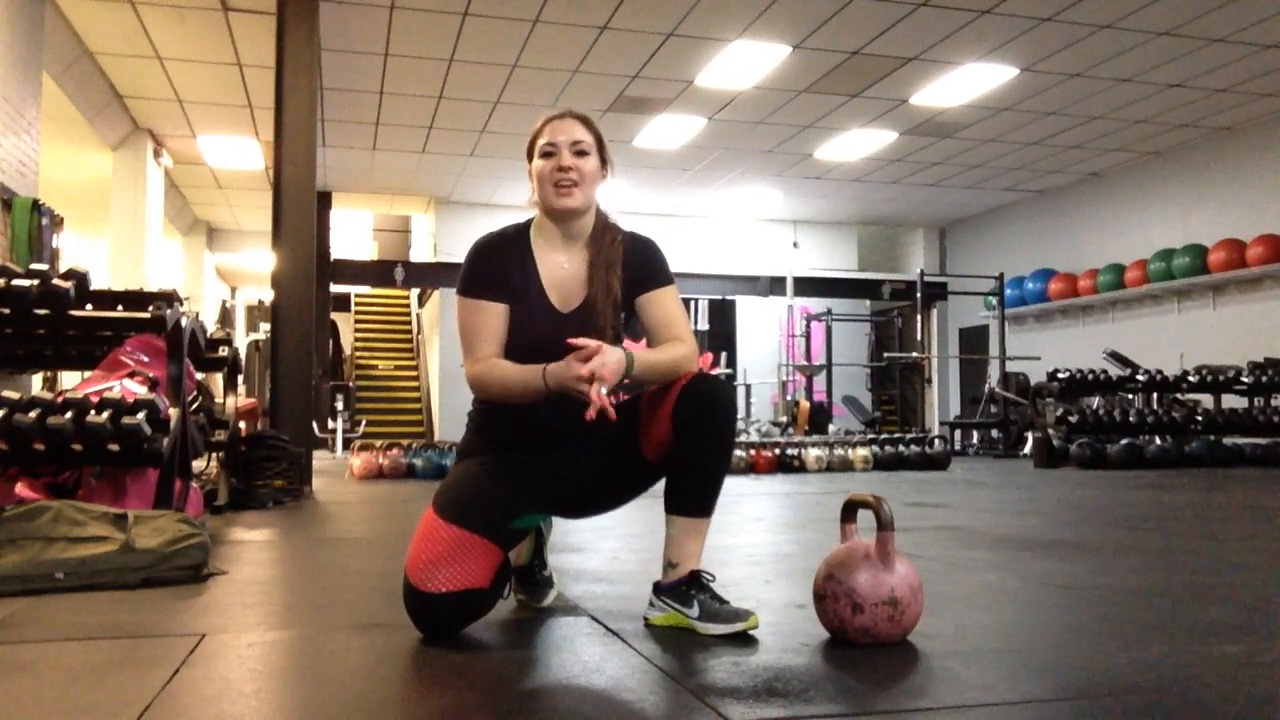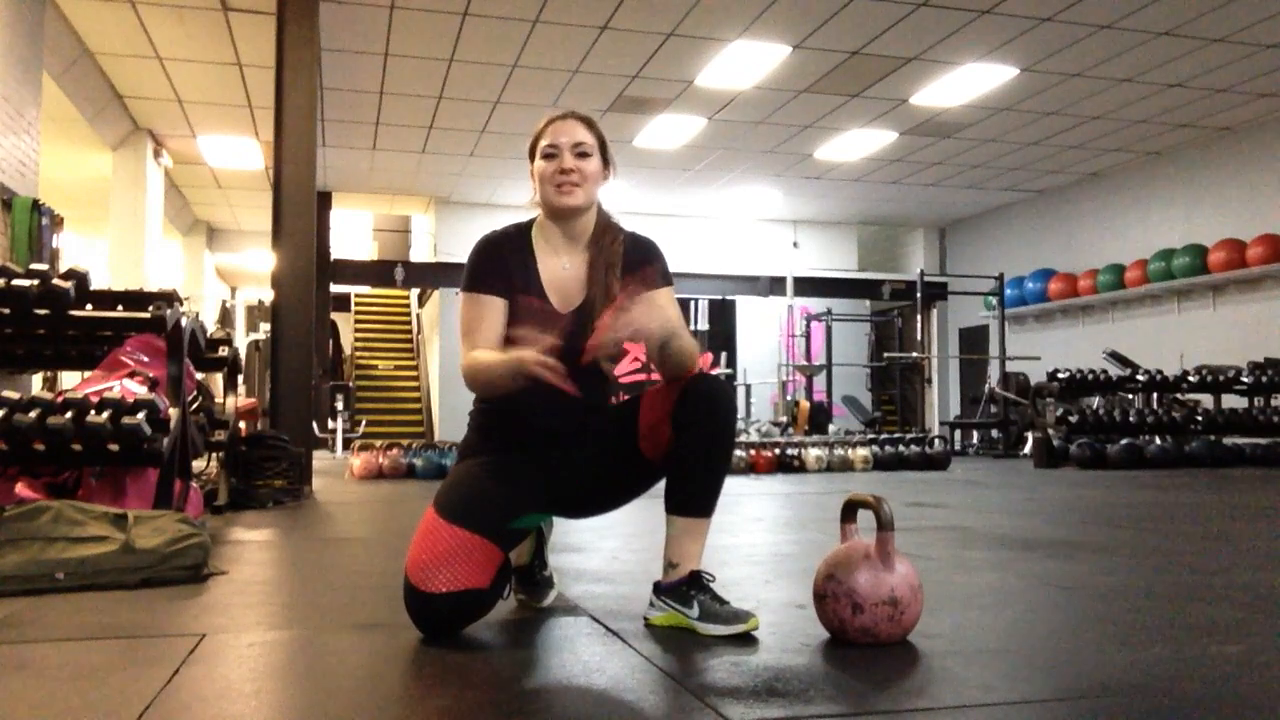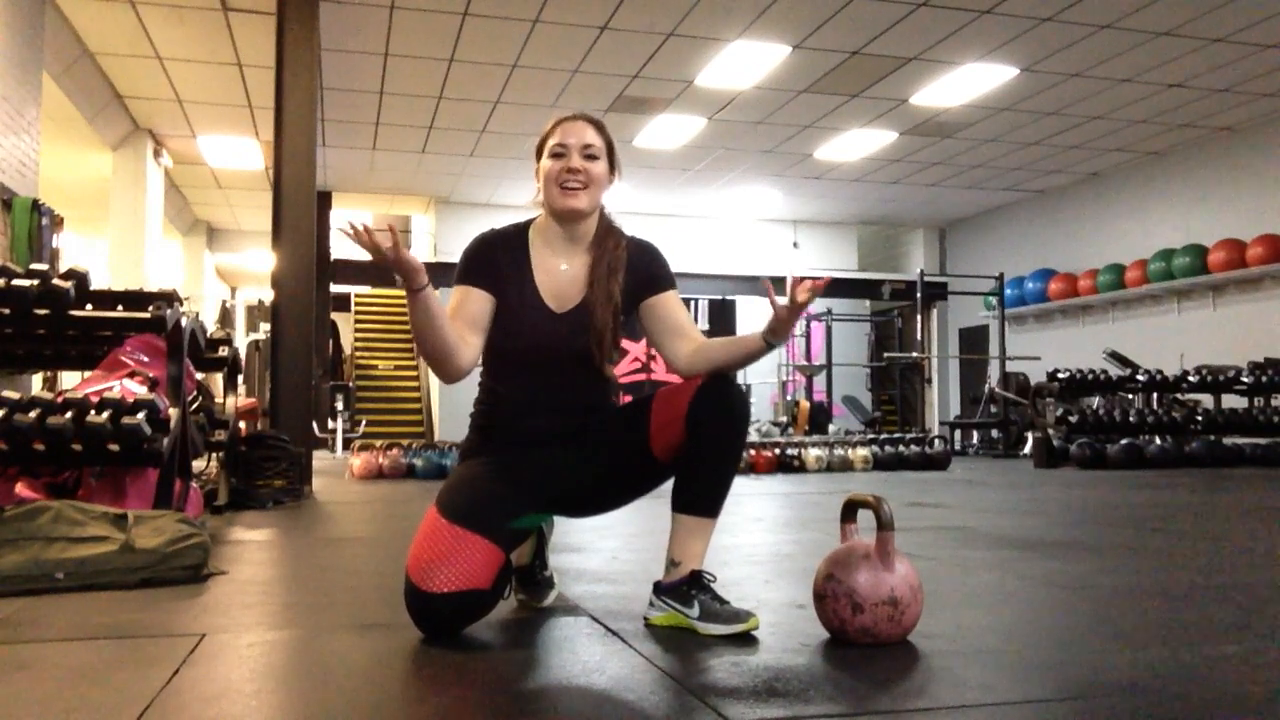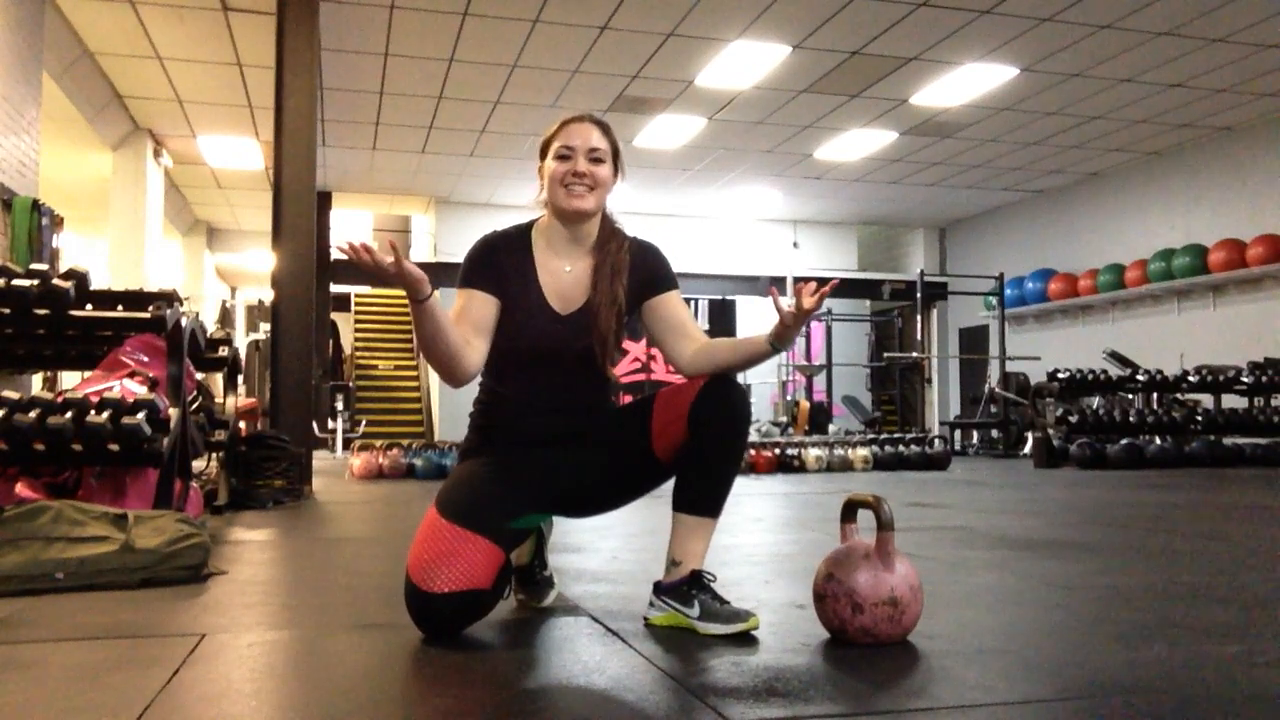
dt=0.3s
person 1, frame 1
left shoulder: (637, 255)
right shoulder: (494, 255)
left elbow: (683, 353)
right elbow: (481, 371)
left wrist: (621, 362)
right wrist: (559, 375)
left hip: (595, 448)
right hip: (506, 453)
left knee: (709, 399)
right knee: (435, 607)
left ankle: (677, 590)
right ankle: (523, 544)
person 1, frame 2
left shoulder: (636, 254)
right shoulder: (497, 253)
left elbow: (681, 361)
right elbow: (478, 369)
left wrist: (659, 330)
right wrist: (523, 360)
left hip: (595, 447)
right hip: (507, 453)
left knee: (708, 397)
right knee: (436, 608)
left ankle: (678, 591)
right ankle: (523, 543)
person 1, frame 3
left shoulder: (638, 260)
right shoulder: (494, 252)
left elbow: (689, 355)
right elbow: (453, 363)
left wrist: (771, 334)
right wrist: (415, 282)
left hip: (595, 447)
right hip: (506, 455)
left knee: (721, 400)
right knee: (438, 608)
left ankle: (679, 590)
right ankle: (524, 543)
person 1, frame 4
left shoulder: (639, 261)
right shoulder: (496, 254)
left elbow: (692, 354)
right elbow: (460, 366)
left wrist: (776, 339)
right wrist: (419, 292)
left hip: (596, 449)
right hip: (506, 456)
left knee: (723, 401)
right knee: (437, 607)
left ankle: (678, 590)
right ankle: (524, 544)
